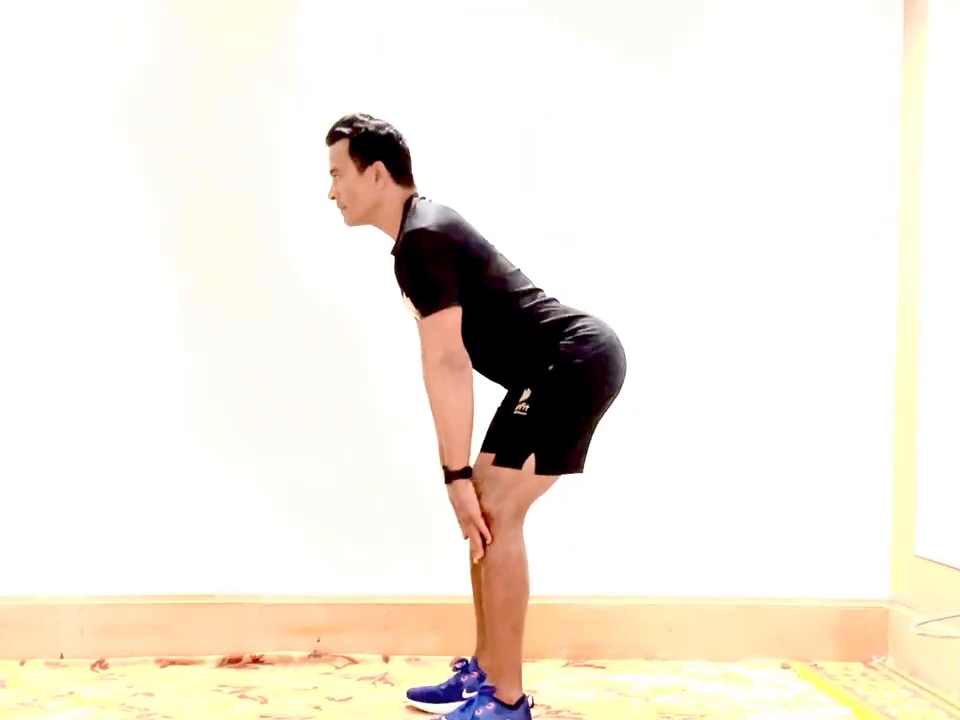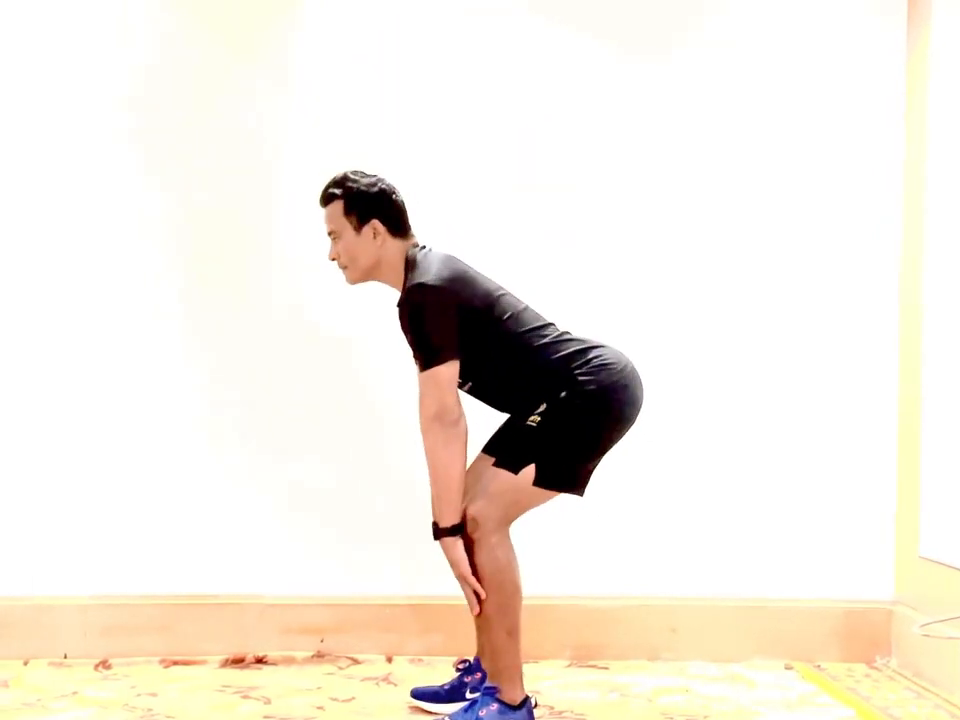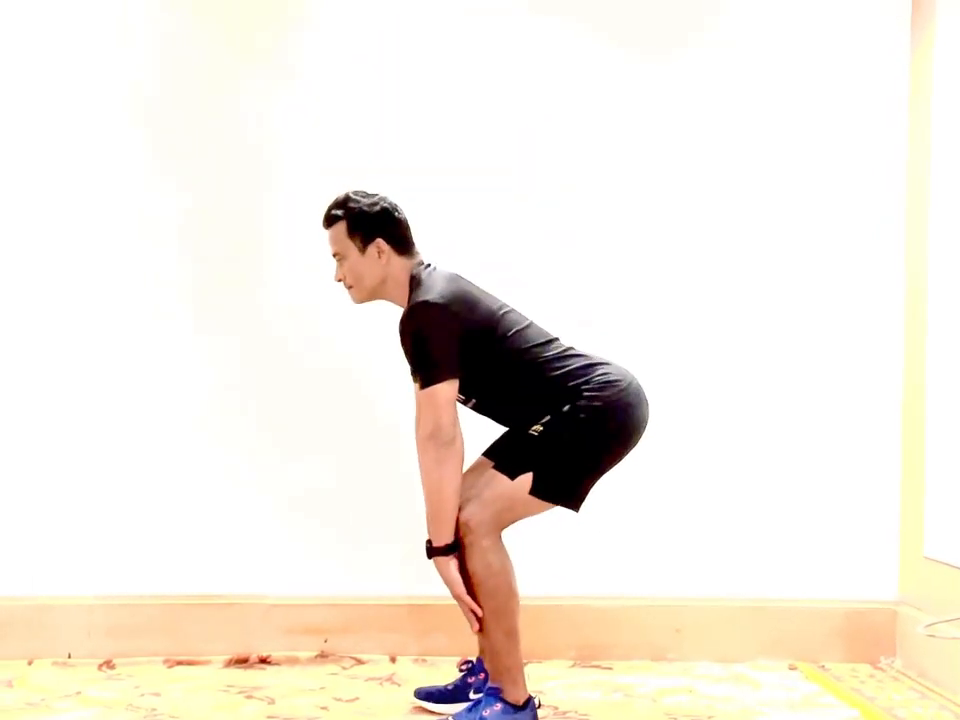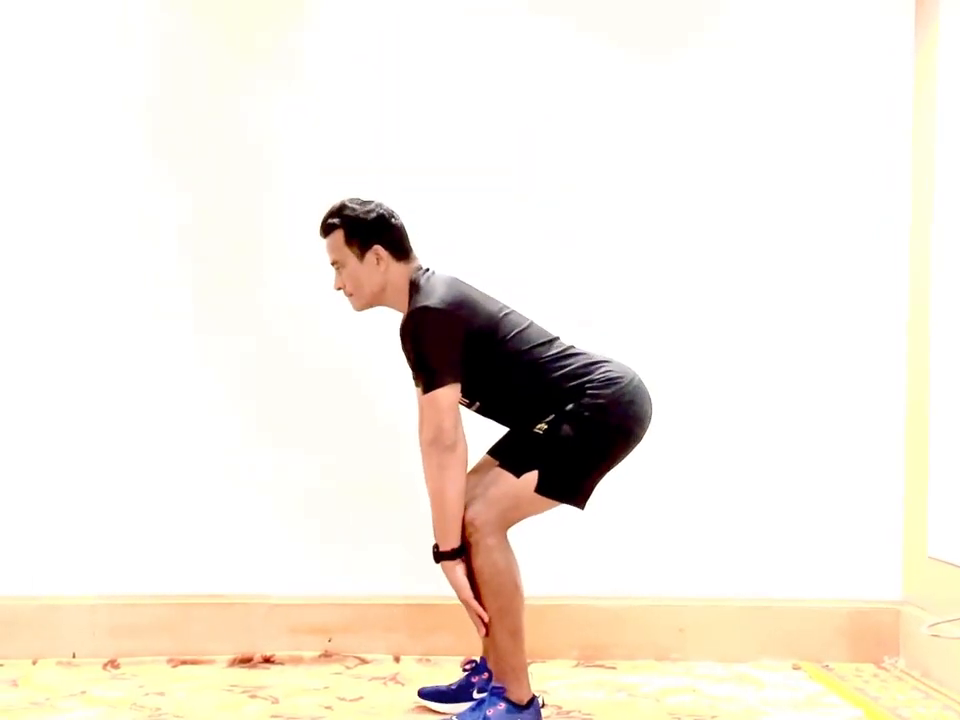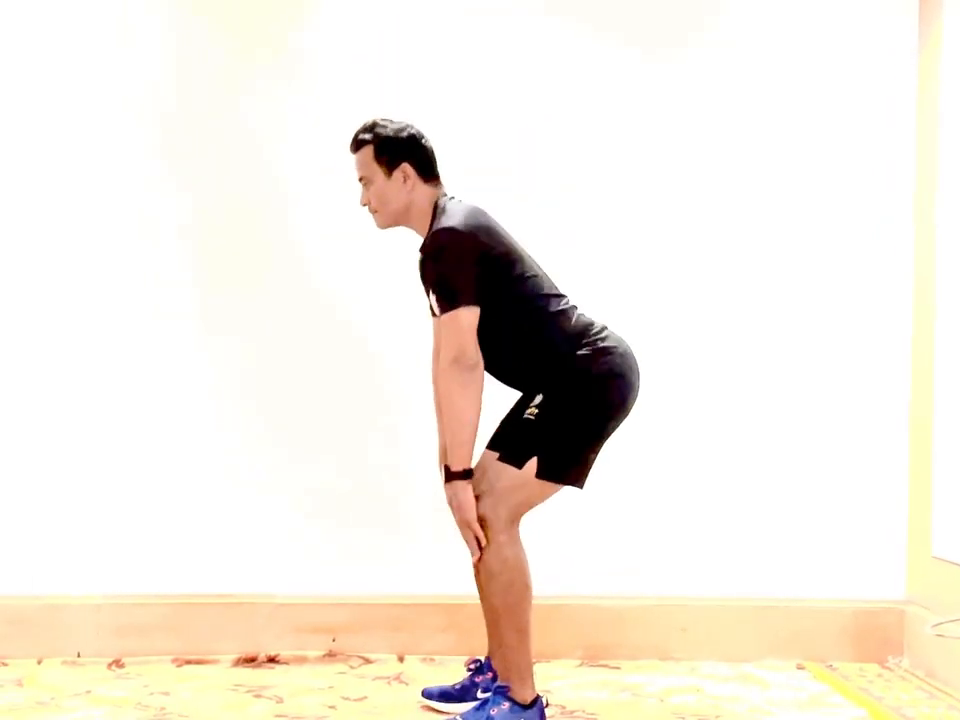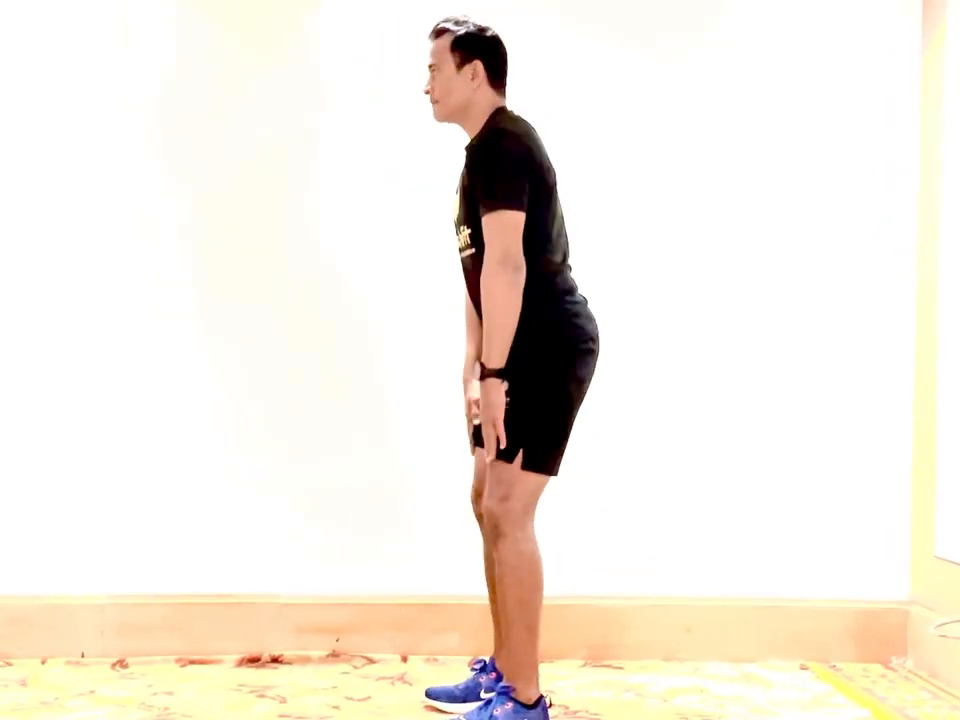
dt=0.5s
person 1, frame 1
left shoulder: (422, 240)
right shoulder: (423, 232)
left elbow: (447, 363)
right elbow: (448, 361)
left wrist: (457, 475)
right wrist: (461, 473)
left hip: (578, 363)
right hip: (568, 363)
left knee: (495, 511)
right knee: (485, 507)
person 1, frame 2
left shoulder: (425, 294)
right shoulder: (430, 278)
left elbow: (442, 419)
right elbow: (444, 415)
left wrist: (447, 531)
right wrist: (452, 520)
left hip: (595, 391)
right hip: (585, 387)
left knee: (481, 515)
right knee: (472, 506)
right ankle: (485, 673)
person 1, frame 3
left shoulder: (429, 312)
right shoulder: (435, 296)
left elbow: (439, 438)
right elbow: (438, 432)
left wrist: (441, 548)
right wrist: (445, 536)
left hip: (602, 409)
right hip: (587, 404)
left knee: (474, 521)
right knee: (465, 510)
right ankle: (489, 673)
person 1, frame 4
left shoulder: (430, 317)
right shoulder: (433, 301)
left elbow: (441, 443)
right elbow: (444, 438)
left wrist: (448, 553)
right wrist: (451, 541)
left hip: (605, 406)
right hip: (586, 403)
left knee: (479, 519)
right knee: (470, 507)
right ankle: (492, 673)
person 1, frame 5
left shoulder: (450, 239)
right shoulder: (448, 238)
left elbow: (462, 364)
right elbow: (448, 359)
left wrist: (461, 473)
right wrist: (452, 462)
left hip: (592, 378)
right hip: (571, 378)
left knee: (491, 517)
right knee: (481, 515)
right ankle: (496, 671)
person 1, frame 6
left shoulder: (500, 142)
right shoulder: (487, 148)
left elbow: (506, 264)
left wrist: (493, 373)
right wrist: (474, 367)
left hip: (548, 349)
right hip: (529, 349)
left knee: (506, 513)
right knee: (489, 505)
